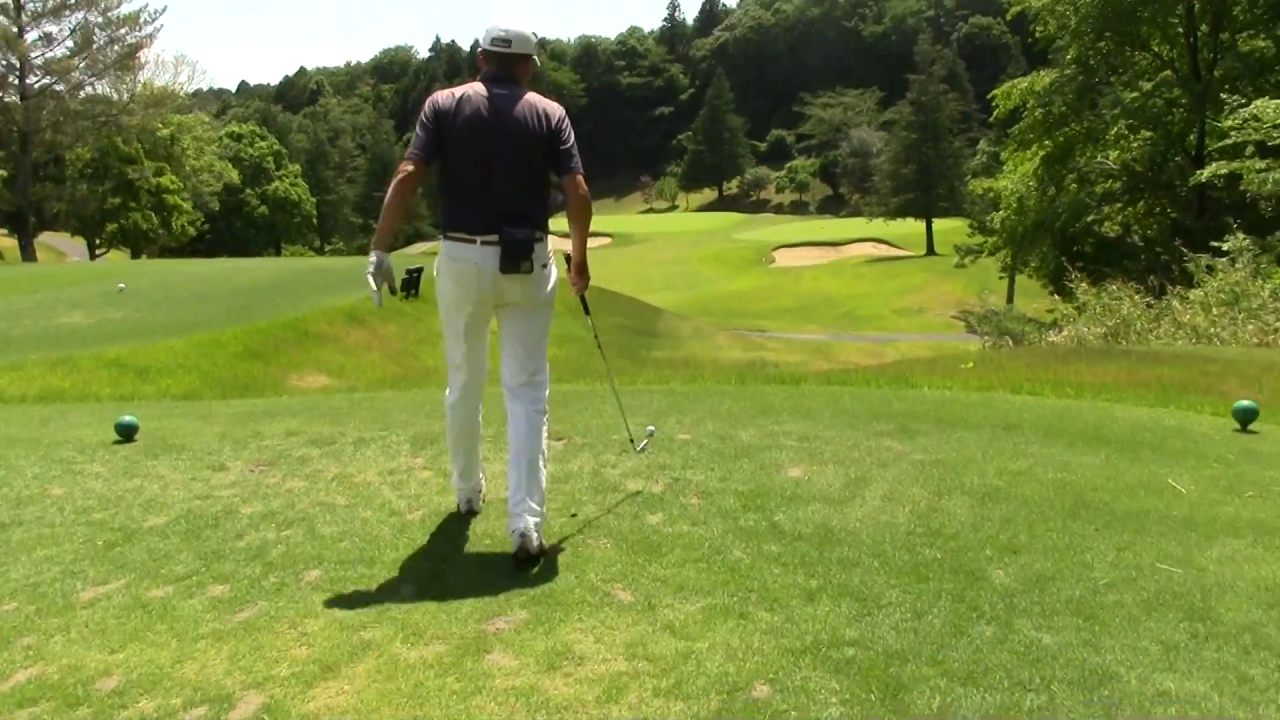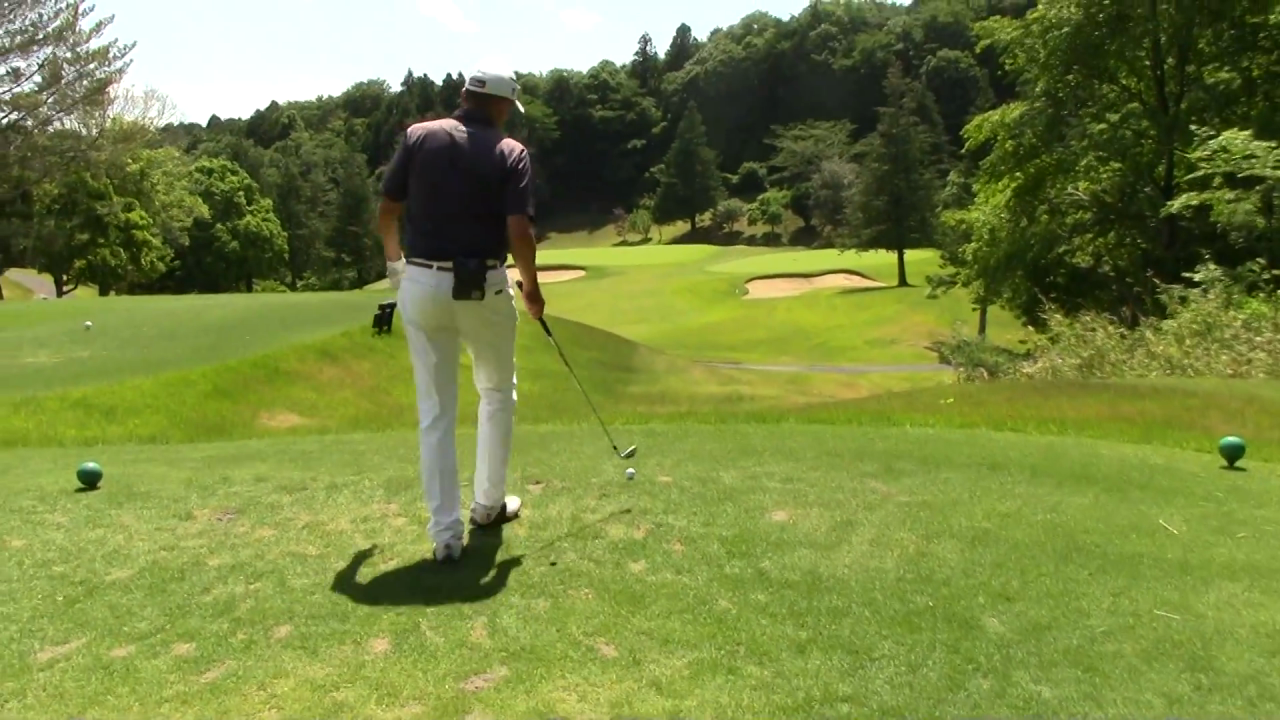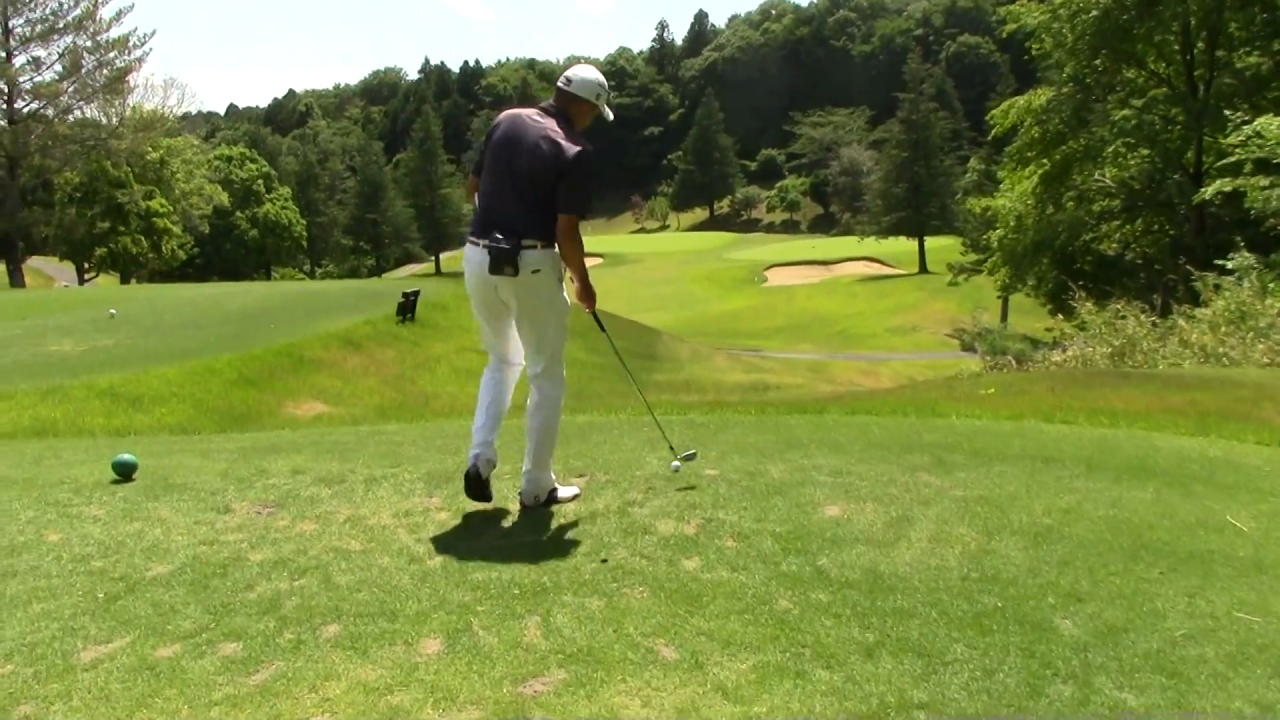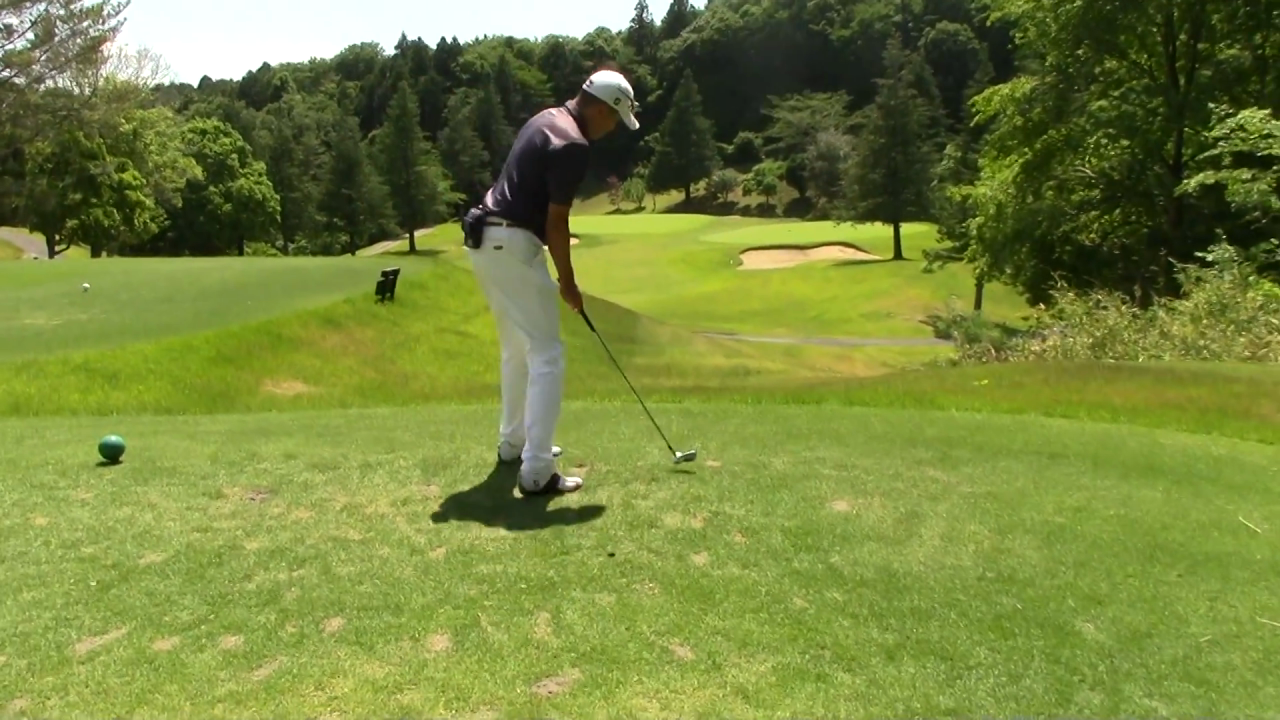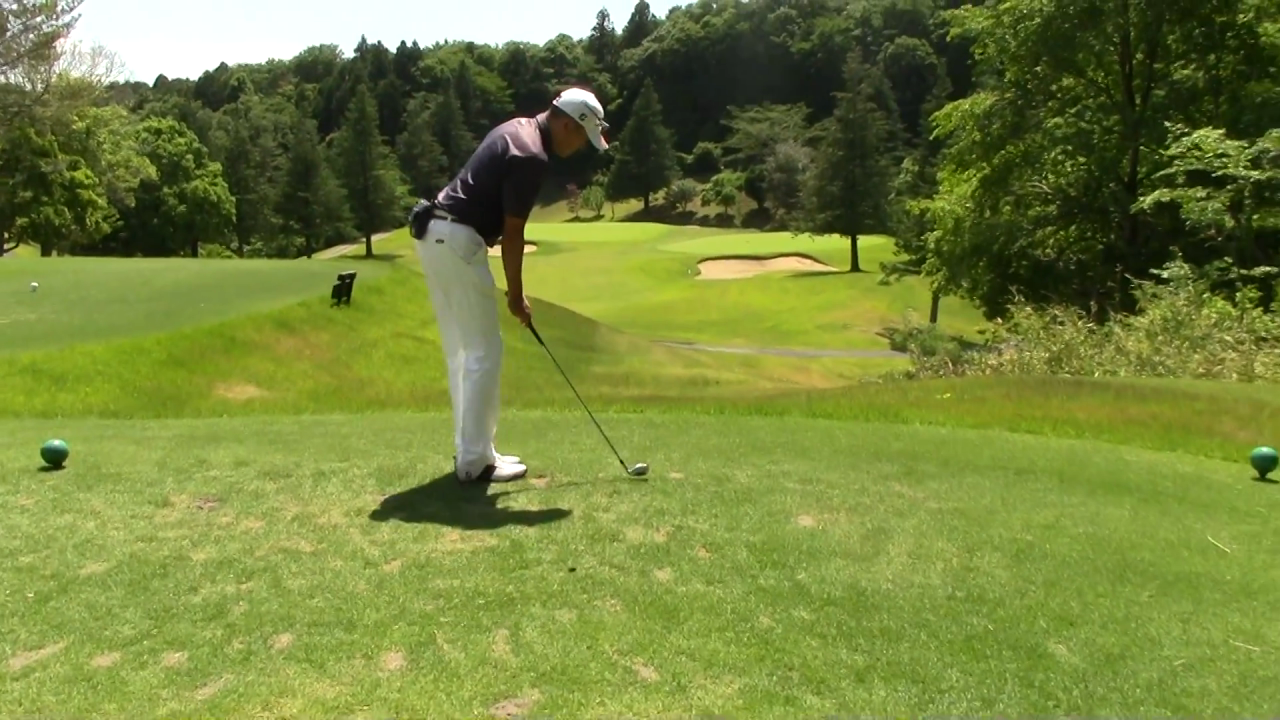
dt=0.4s
person 1, frame 1
left shoulder: (445, 103)
right shoulder: (550, 113)
left elbow: (408, 175)
right elbow: (577, 194)
left wrist: (379, 249)
right wrist: (580, 257)
left hip: (462, 259)
right hip: (527, 262)
left knee: (464, 381)
right knee: (527, 391)
left ankle: (468, 489)
right ankle: (526, 525)
person 1, frame 2
left shoulder: (418, 136)
right shoulder: (511, 153)
left elbow: (386, 211)
right elbow: (518, 234)
left wrist: (394, 257)
right wrist: (531, 286)
left hip: (421, 283)
right hip: (484, 285)
left knee: (435, 414)
right knee: (498, 392)
left ankle: (447, 533)
right ankle: (490, 502)
person 1, frame 3
left shoulder: (505, 120)
right shoulder: (574, 152)
left elbow: (472, 186)
right elbow: (566, 232)
right wrist: (583, 284)
left hip: (479, 258)
right hip: (533, 264)
left knee: (502, 364)
right knee: (546, 375)
left ankle: (481, 459)
right ankle: (537, 485)
person 1, frame 4
left shoulder: (548, 119)
right shoulder: (573, 144)
right elbow: (555, 222)
right wrist: (567, 281)
left hip: (487, 238)
right hip: (511, 244)
left knee: (518, 346)
right knee: (547, 356)
left ankle: (514, 442)
right ankle: (537, 470)
person 1, frame 5
left shoulder: (516, 127)
right shoulder: (532, 157)
right elbow: (512, 233)
right wrist: (515, 294)
left hip: (436, 233)
right hip: (455, 240)
left knee: (462, 350)
right knee: (483, 352)
left ankle: (473, 449)
right ankle: (475, 461)
